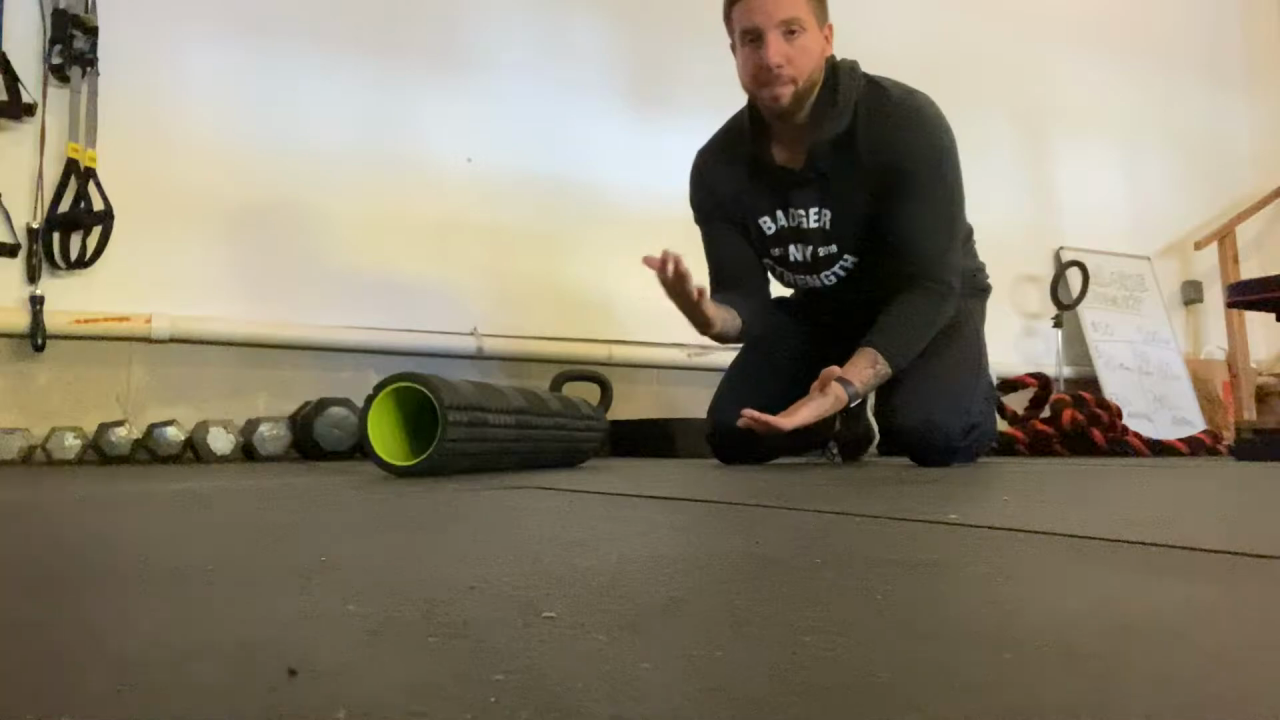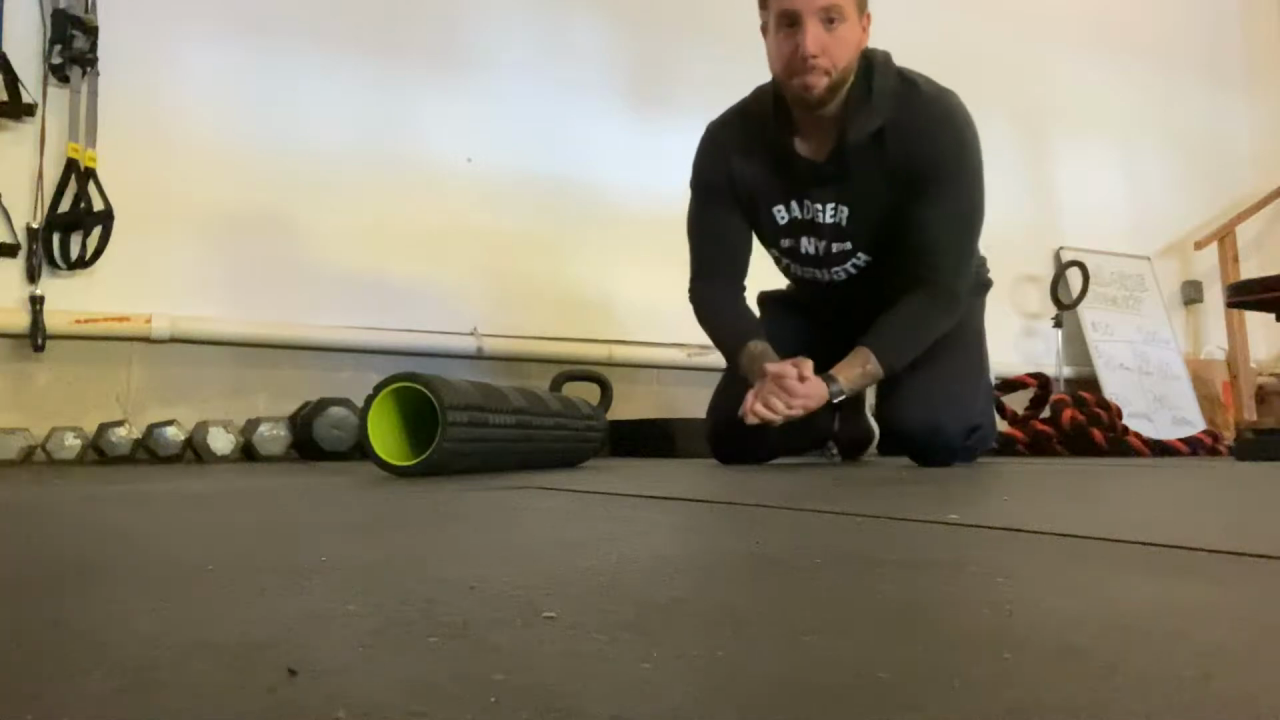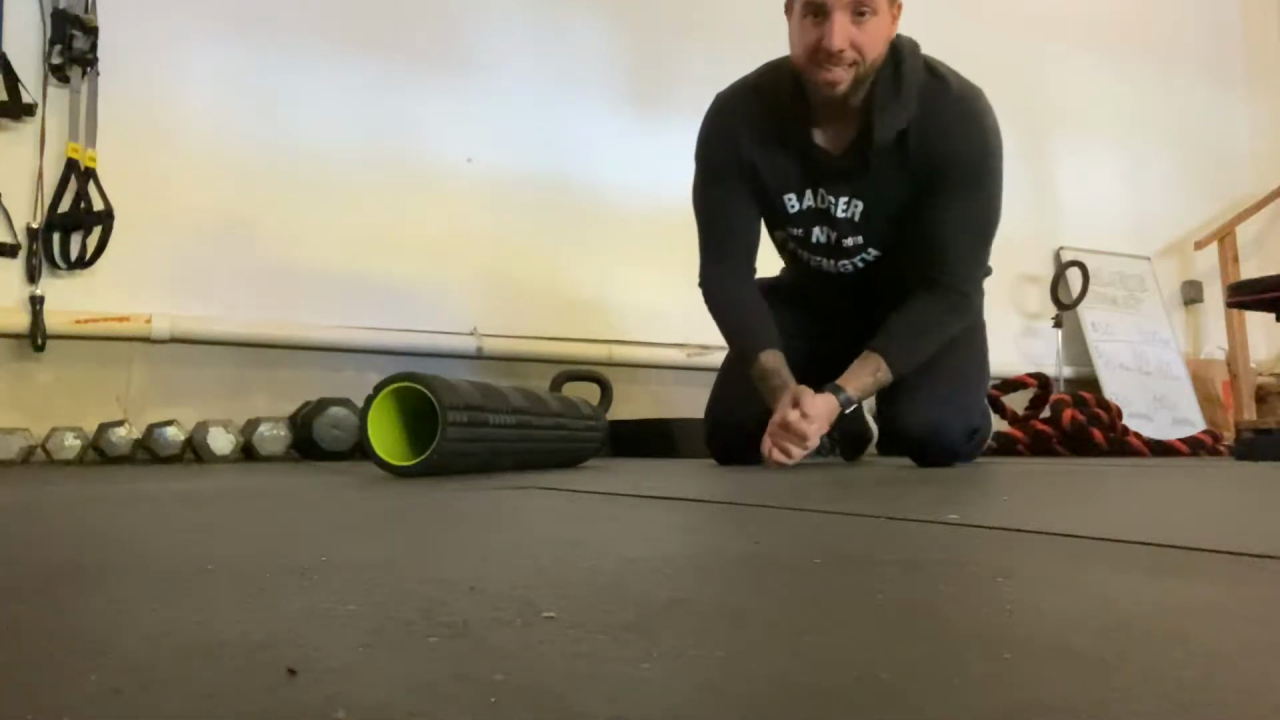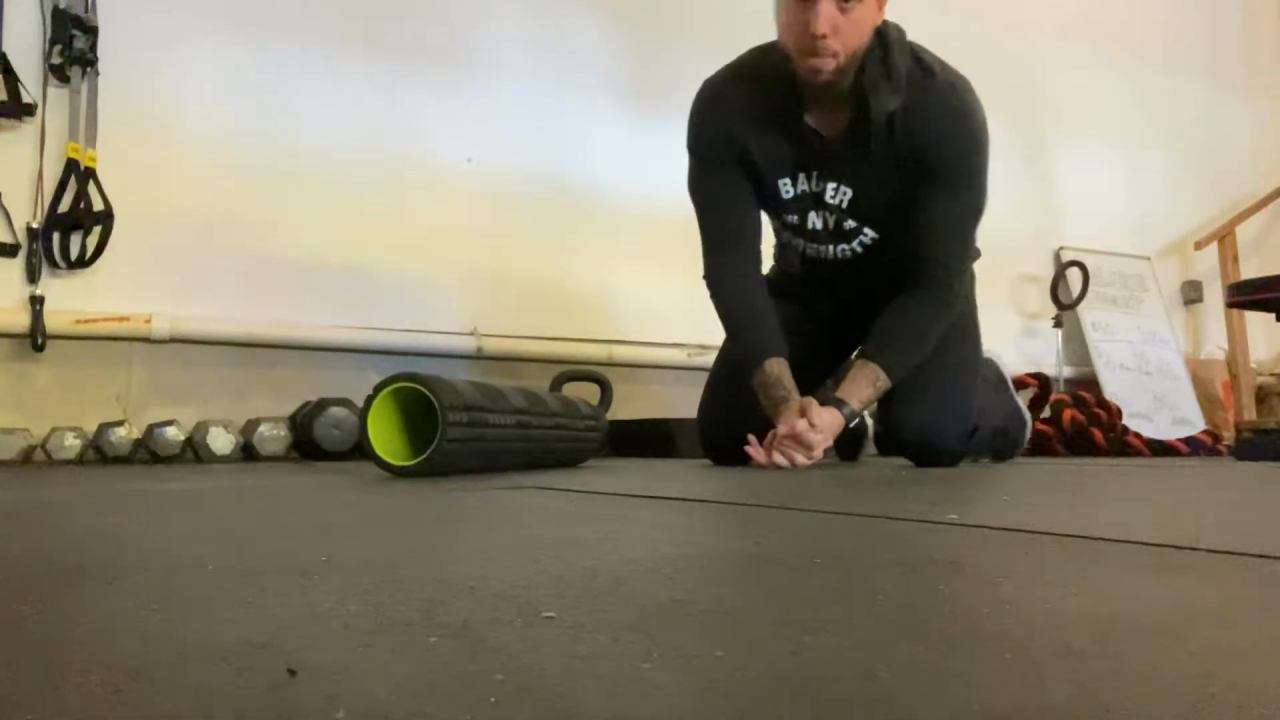
dt=0.4s
person 1, frame 1
left shoulder: (905, 122)
right shoulder: (717, 167)
left elbow: (930, 285)
right elbow: (748, 296)
left wrist: (844, 385)
right wrist: (711, 318)
left hip: (931, 300)
right hip: (824, 305)
left knee: (930, 432)
right knee: (732, 432)
left ankle: (971, 396)
right ankle: (846, 416)
person 1, frame 2
left shoulder: (933, 120)
right shoulder: (728, 142)
left elbow: (940, 289)
right elbow: (715, 285)
left wrist: (828, 386)
right wrist: (770, 371)
left hip: (928, 304)
right hip: (817, 303)
left knee: (934, 431)
right knee: (734, 435)
right ankle: (843, 413)
person 1, frame 3
left shoulder: (956, 116)
right shoulder: (736, 117)
left elbow: (948, 289)
right elbow: (726, 273)
left wrist: (836, 399)
right wrist: (784, 393)
left hip: (924, 294)
right hip: (810, 290)
left knee: (933, 432)
right knee: (733, 437)
right ankle: (848, 416)
person 1, frame 4
left shoulder: (941, 104)
right shoulder: (724, 106)
left elbow: (934, 284)
right elbow: (732, 266)
left wrist: (839, 412)
right wrist: (785, 404)
left hip: (918, 285)
right hip: (805, 281)
left knee: (930, 434)
right knee: (727, 437)
left ankle: (985, 397)
right ankle: (825, 393)
